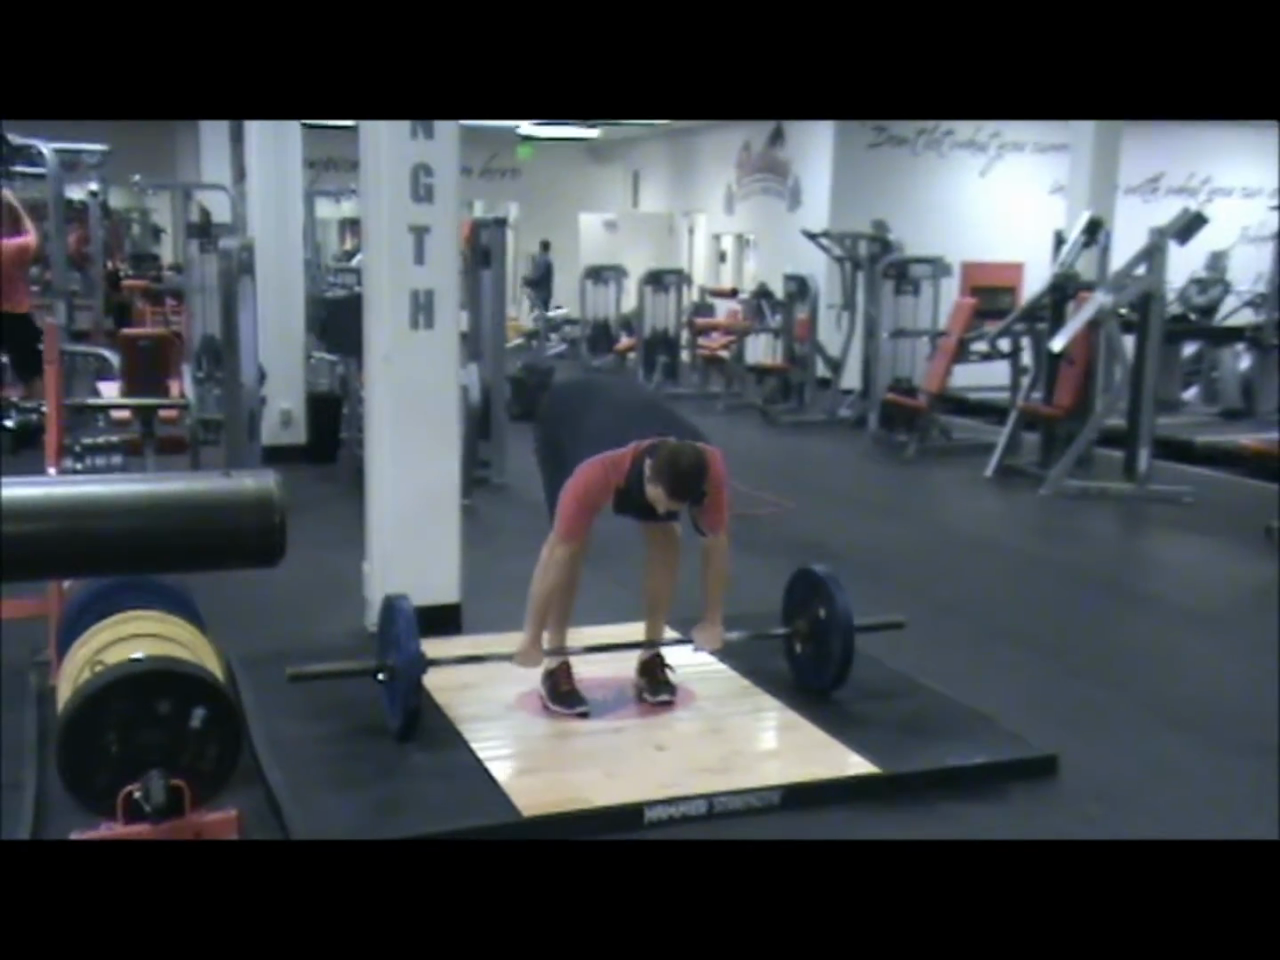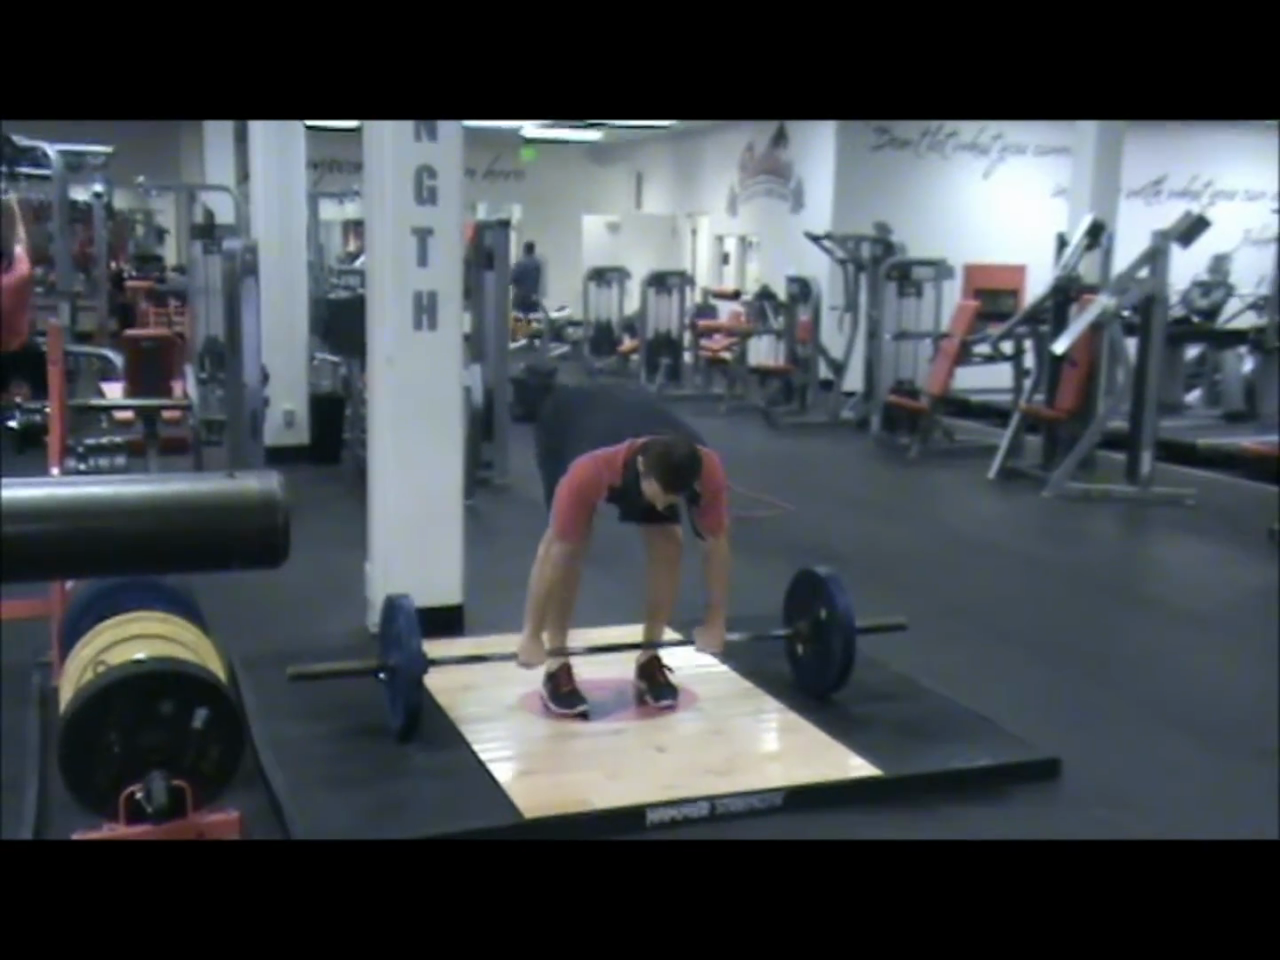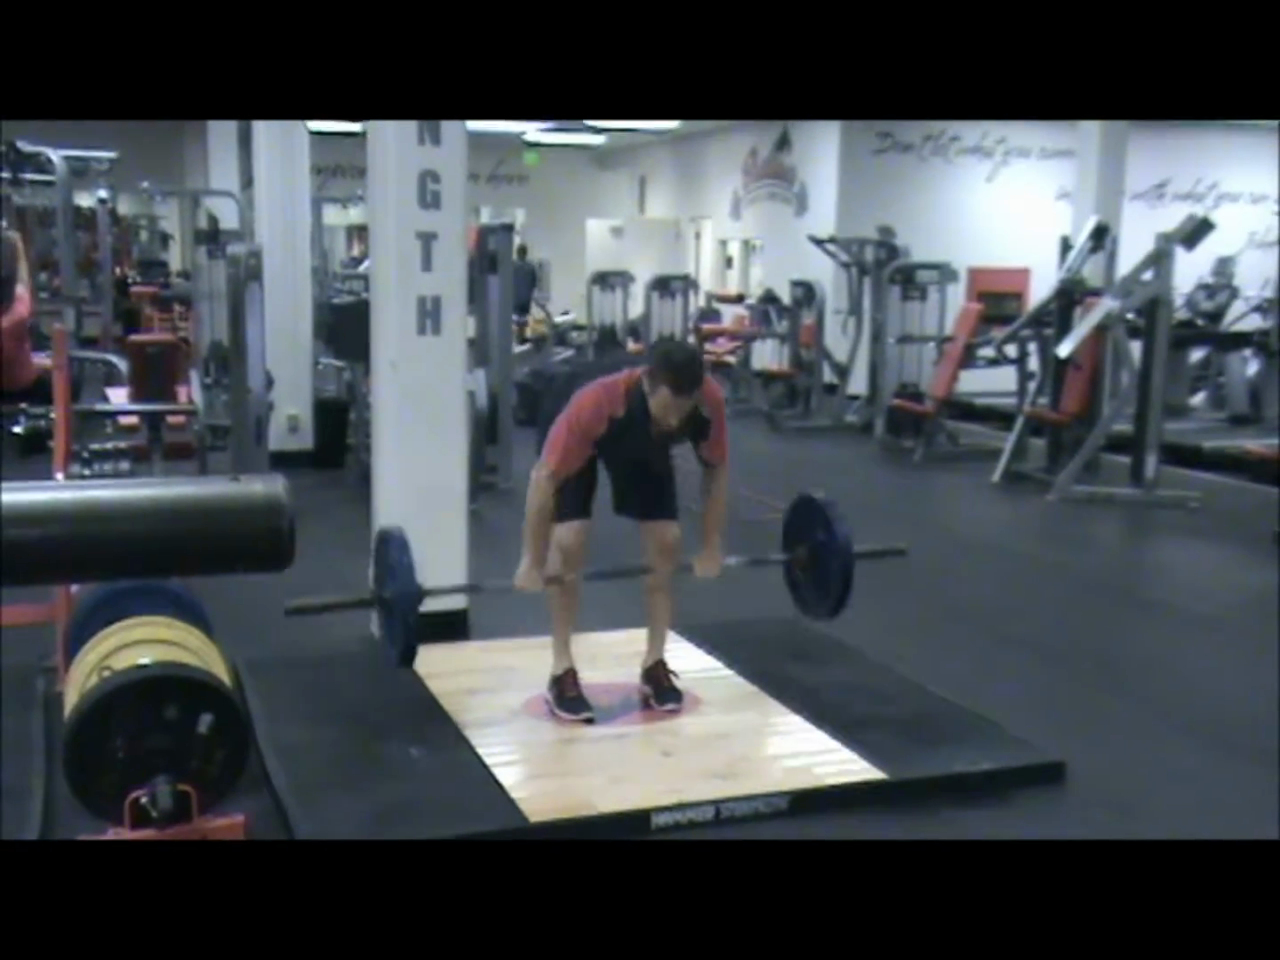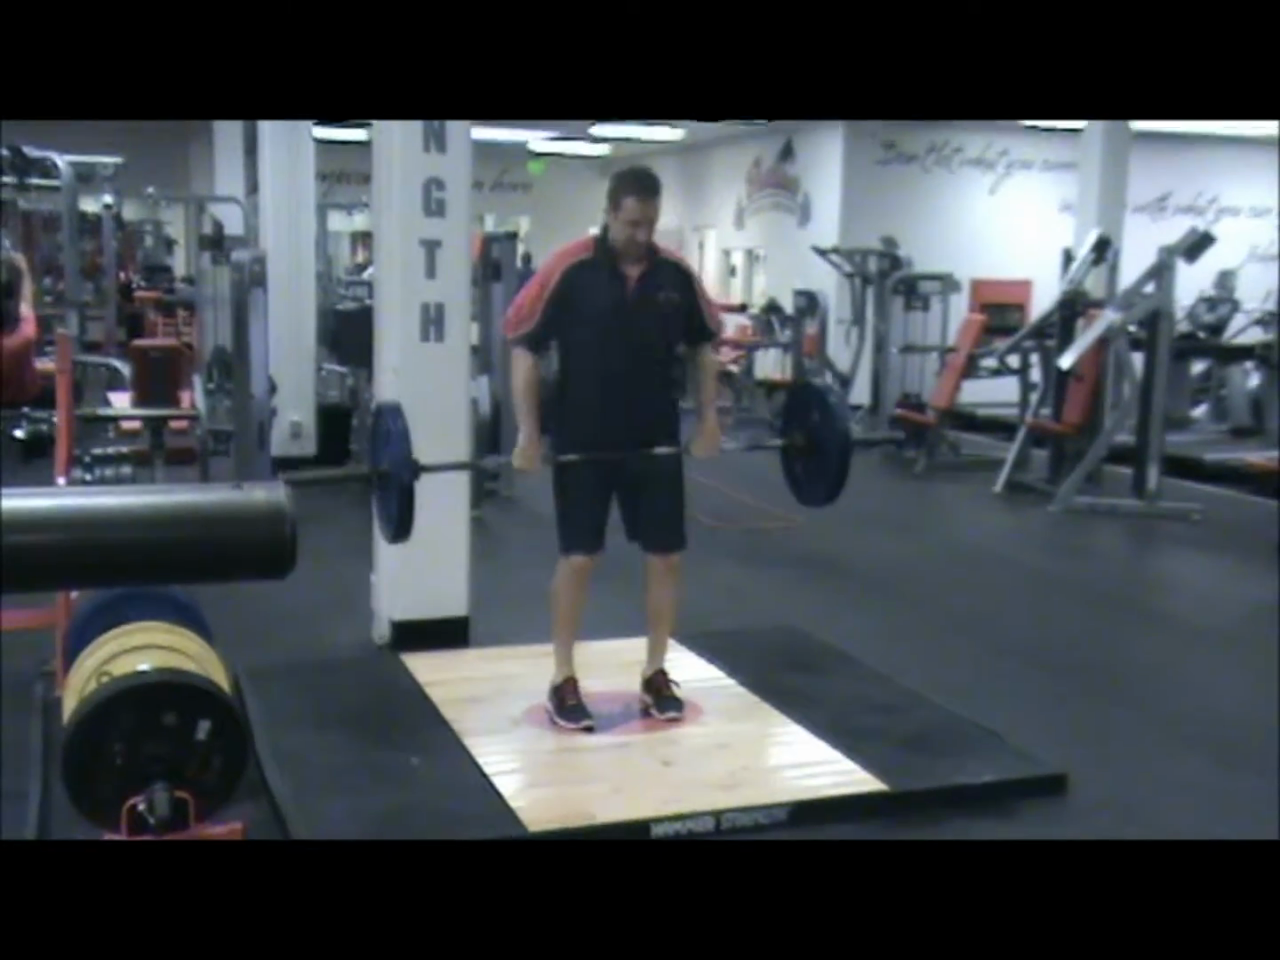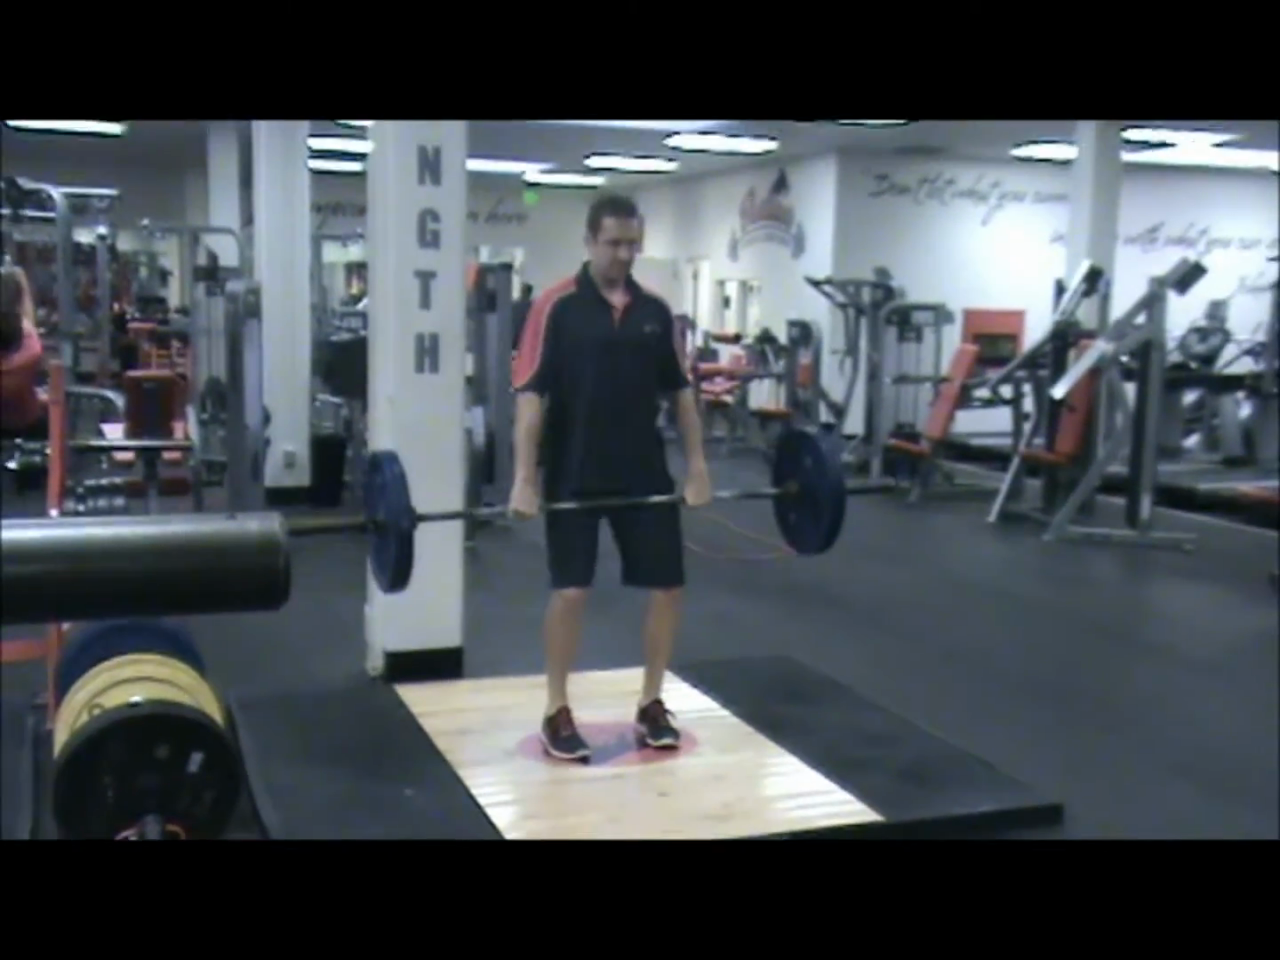
dt=0.5s
person 1, frame 1
left shoulder: (709, 467)
right shoulder: (598, 471)
left elbow: (715, 540)
right elbow: (556, 552)
left wrist: (712, 621)
right wrist: (531, 637)
right hip: (563, 415)
left knee: (666, 538)
right knee: (572, 544)
left ankle: (651, 658)
right ankle: (556, 668)
person 1, frame 2
left shoulder: (707, 470)
right shoulder: (590, 470)
left elbow: (717, 542)
right elbow: (552, 551)
left wrist: (715, 622)
right wrist: (532, 636)
right hip: (562, 423)
left knee: (669, 542)
right knee: (572, 545)
left ankle: (649, 661)
right ankle: (557, 669)
person 1, frame 3
left shoulder: (709, 402)
right shoulder: (593, 404)
left elbow: (717, 470)
right elbow: (545, 477)
left wrist: (711, 546)
right wrist: (532, 561)
left hip: (644, 450)
right hip: (585, 438)
left knee: (666, 540)
right knee: (570, 539)
left ankle: (654, 667)
right ankle: (562, 673)
person 1, frame 4
left shoulder: (676, 273)
right shoulder: (567, 269)
left elbow: (703, 344)
right elbow: (524, 347)
left wrist: (708, 419)
right wrist: (528, 433)
left hip: (655, 439)
right hip: (582, 440)
left knee: (666, 555)
right knee: (578, 558)
left ankle: (655, 675)
right ankle: (562, 682)
person 1, frame 5
left shoulder: (655, 311)
right shoulder: (556, 306)
left elbow: (680, 390)
right elbow: (531, 394)
left wrist: (697, 465)
right wrist: (524, 478)
left hip: (644, 473)
right hip: (573, 475)
left knee: (667, 588)
right knee: (570, 591)
left ankle: (650, 705)
right ankle: (556, 712)
